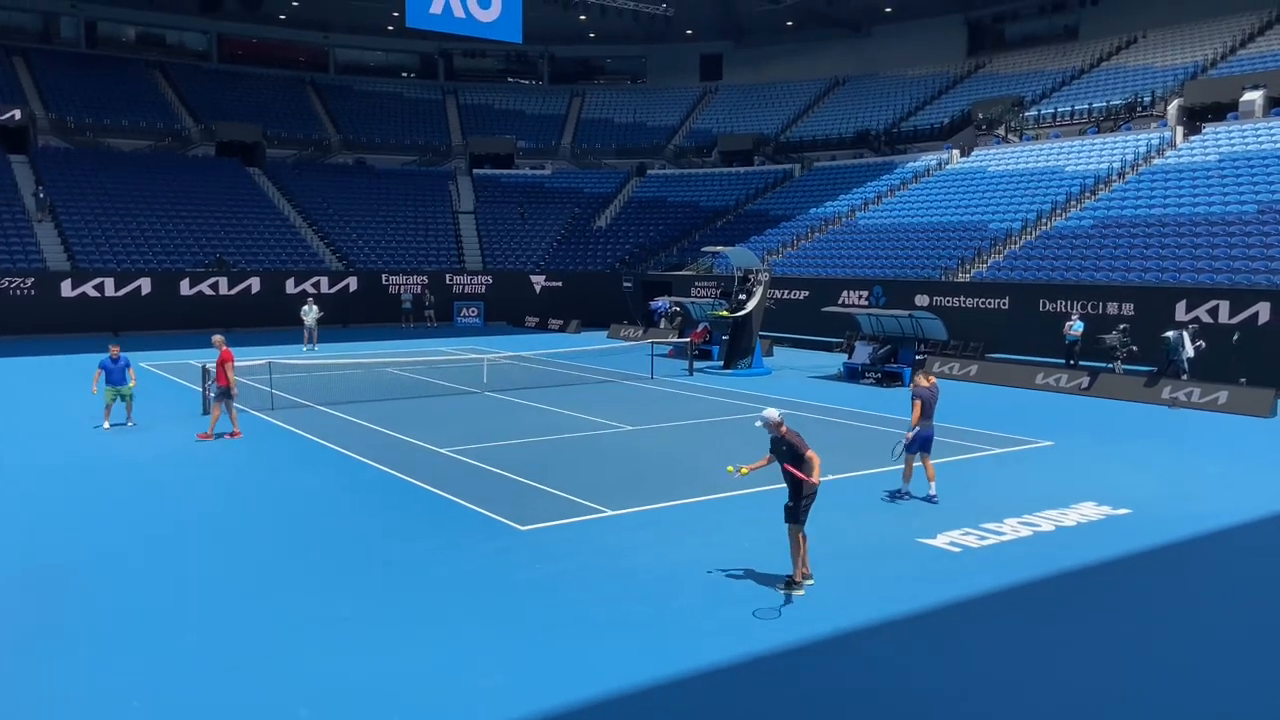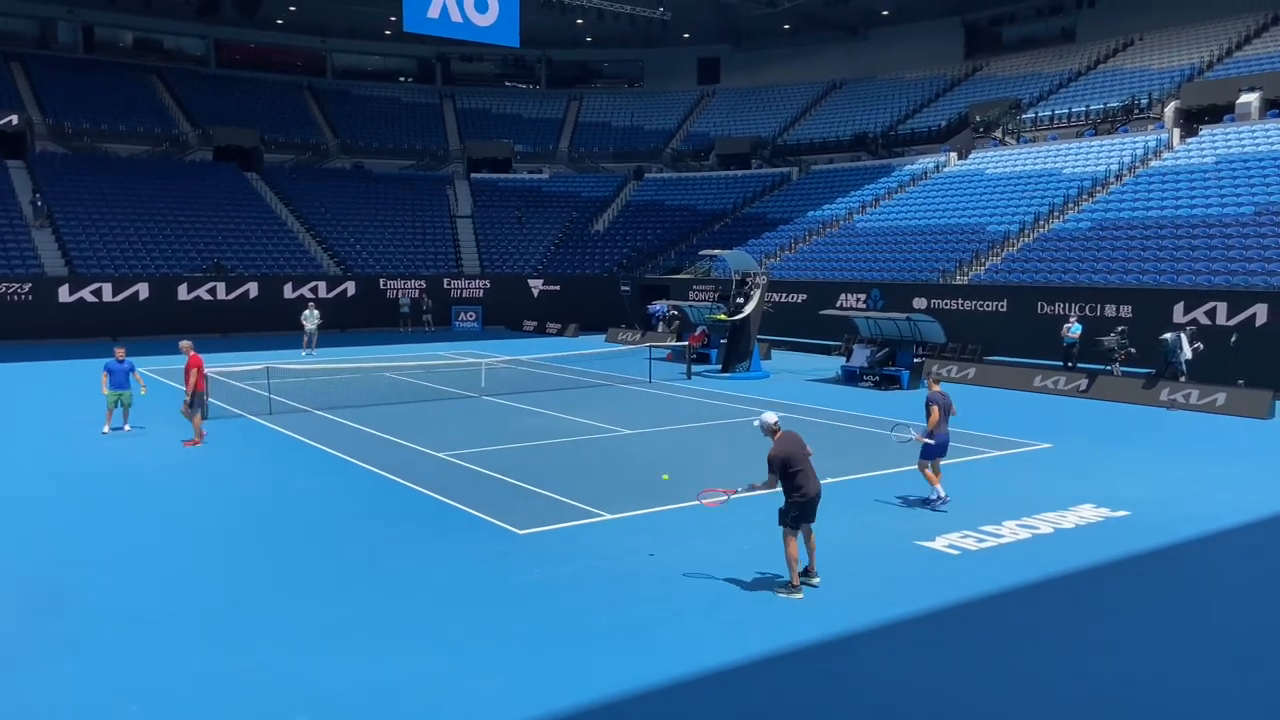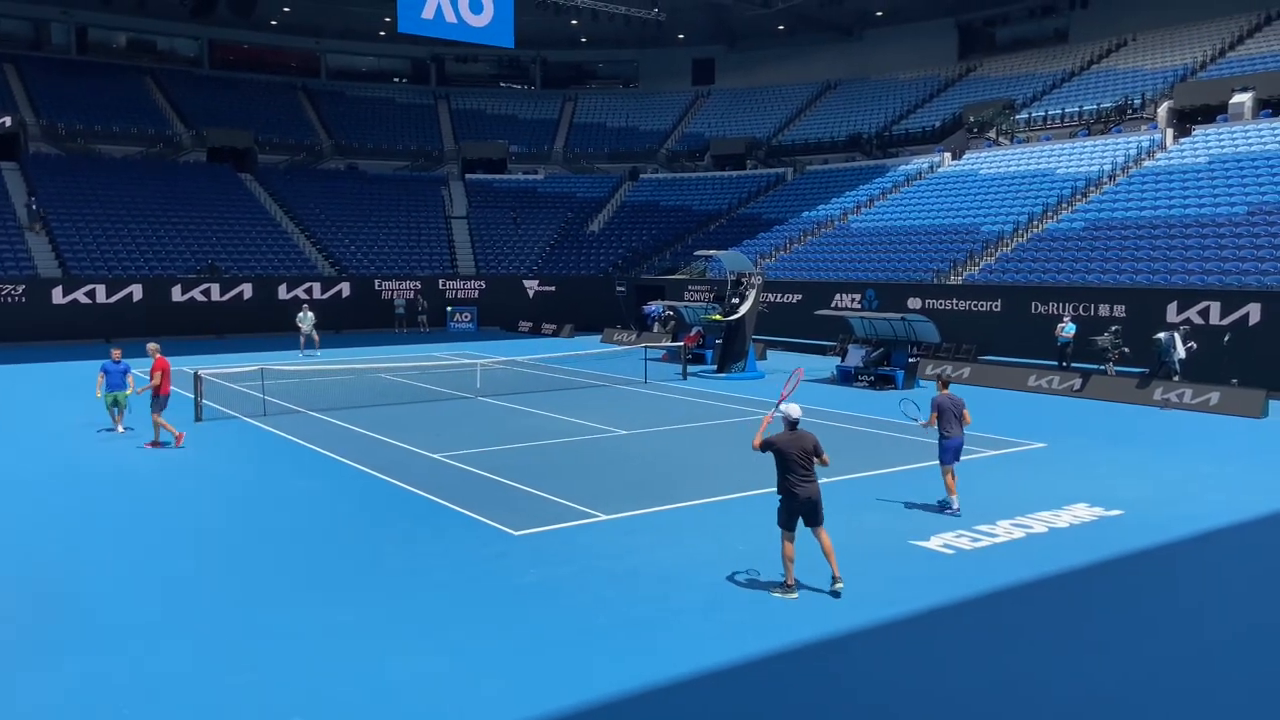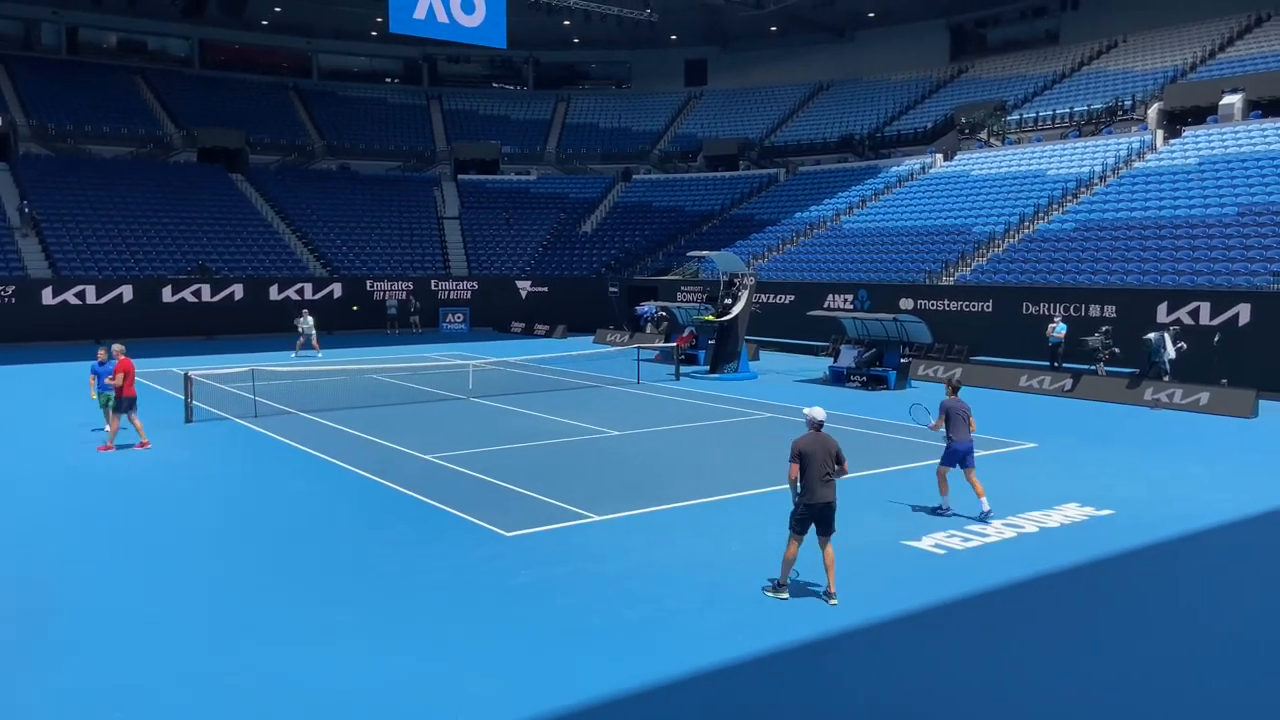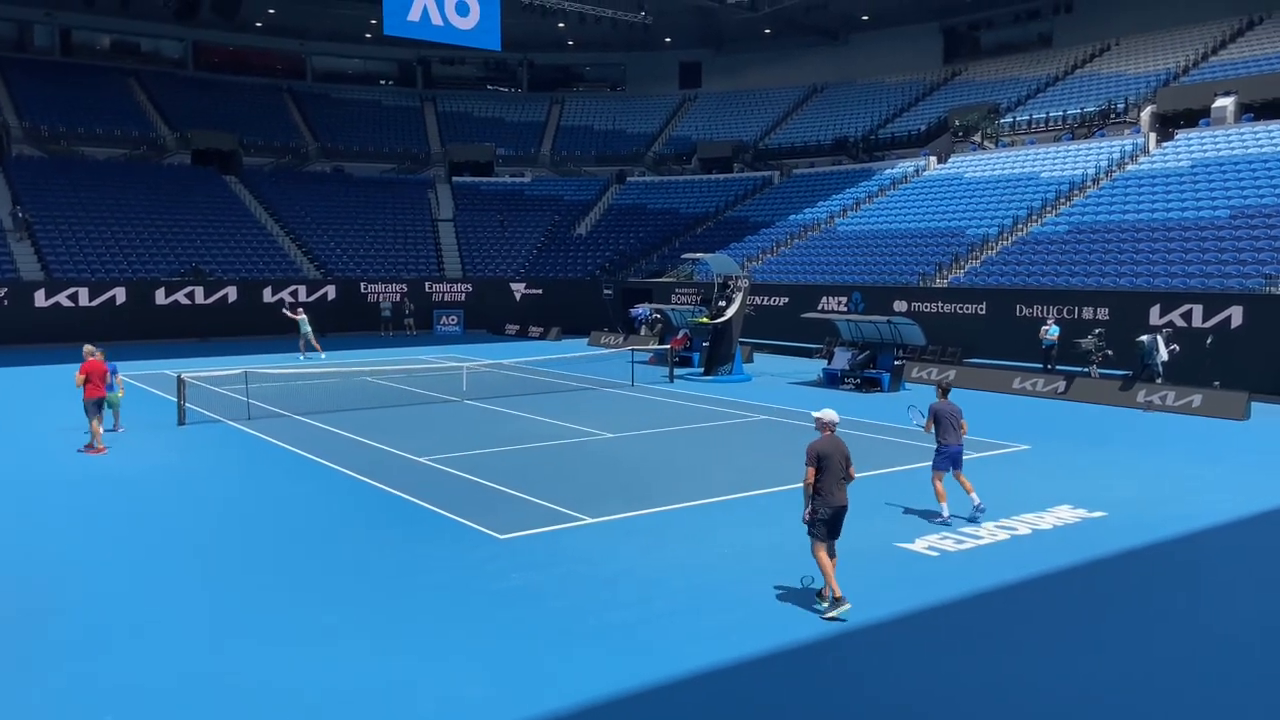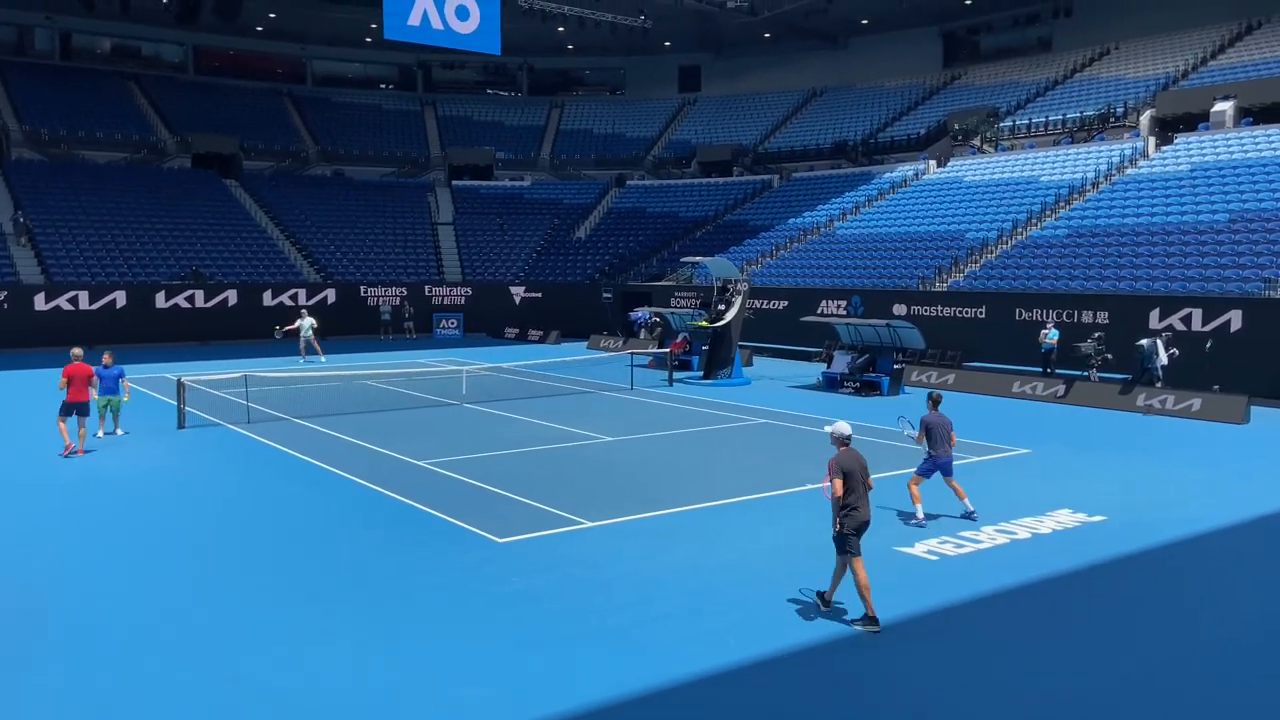
dt=0.4s
person 1, frame 1
left shoulder: (792, 439)
right shoulder: (775, 439)
left elbow: (814, 458)
right elbow: (771, 457)
left wrist: (815, 475)
right wrist: (752, 467)
left hip: (803, 491)
right hip: (800, 490)
left knee: (794, 532)
right knee: (798, 530)
left ankle: (796, 582)
right ankle: (805, 573)
person 1, frame 2
left shoulder: (774, 454)
right shoulder: (794, 436)
left elbow: (773, 483)
right elbow: (808, 453)
left wrist: (754, 487)
left hip: (798, 497)
right hip: (815, 490)
left knee: (790, 538)
right knee: (807, 529)
left ankle: (795, 586)
right ankle: (811, 572)
person 1, frame 3
left shoulder: (775, 440)
right shoulder: (810, 438)
left elbow: (755, 446)
right elbow: (825, 462)
left wrist: (764, 424)
left hip: (791, 497)
right hip: (813, 493)
left knee: (787, 539)
right knee: (820, 533)
left ankle: (789, 585)
right ankle: (836, 577)
person 1, frame 4
left shoulder: (799, 443)
right shoulder: (832, 442)
left elbow: (792, 476)
right elbow: (844, 470)
left wrist: (795, 496)
left hip: (807, 501)
right hip: (829, 500)
left knee: (794, 542)
right knee: (825, 544)
left ankle: (781, 586)
right ankle: (831, 591)
person 1, frame 5
left shoulder: (815, 446)
right shoulder: (842, 445)
left elbow: (808, 481)
right elbow: (851, 476)
left wrist: (806, 506)
left hip: (823, 505)
right hip: (842, 504)
left knee: (819, 551)
right knee: (830, 548)
left ankle: (838, 597)
right ankle: (825, 594)
person 1, frame 6
left shoulder: (836, 461)
right shoulder: (858, 456)
left elbow: (837, 493)
right elbow: (870, 485)
left wrist: (835, 517)
left hip: (848, 520)
right hip: (864, 516)
left knee: (857, 567)
right knee: (842, 558)
left ankle: (871, 617)
right ankle: (826, 598)
